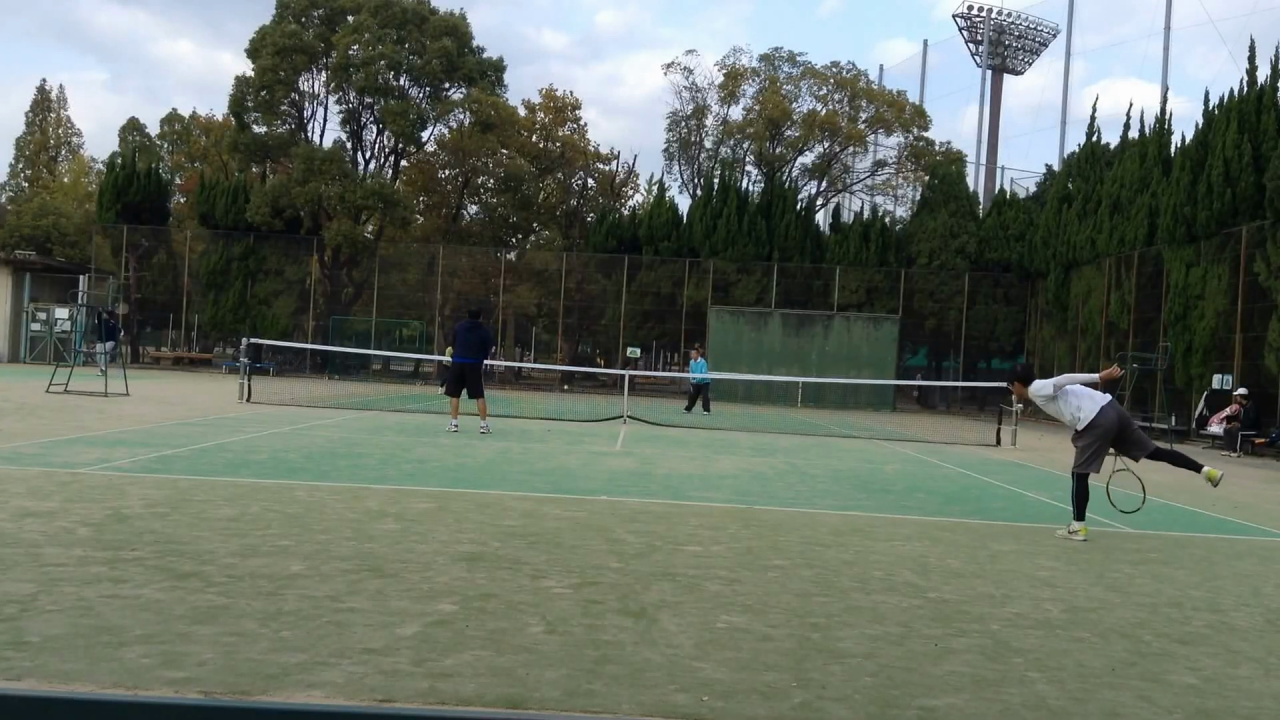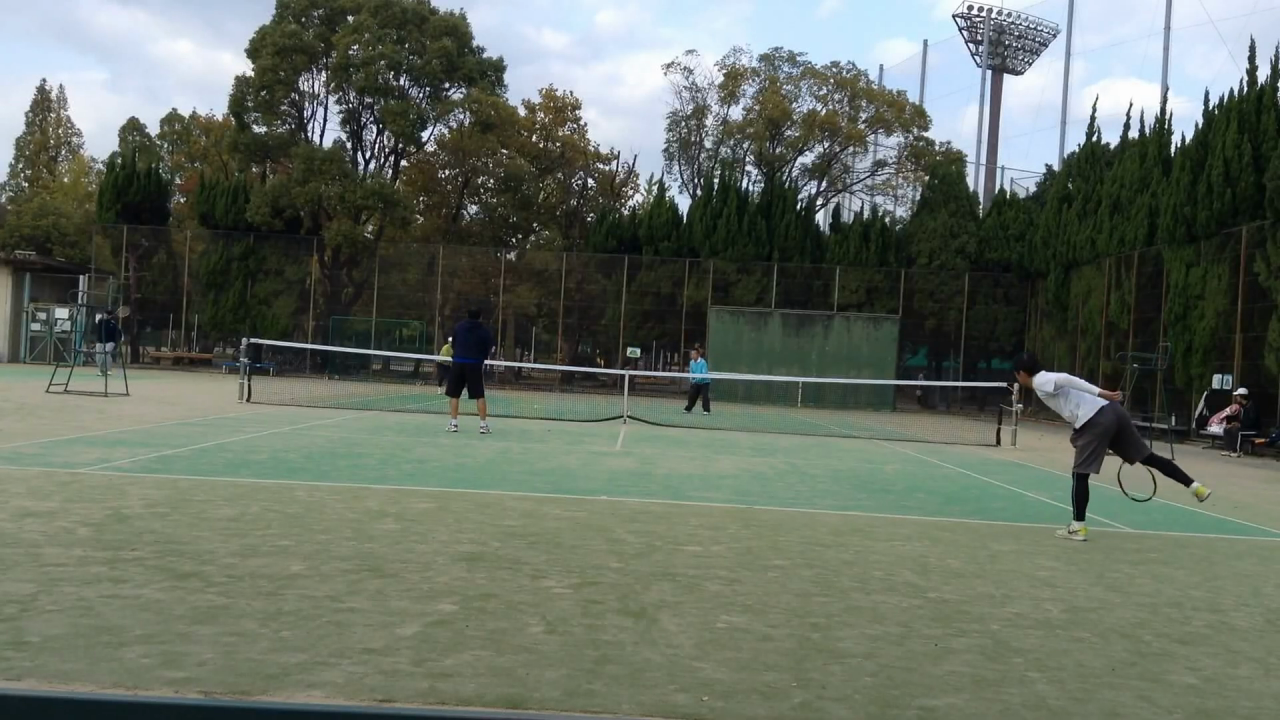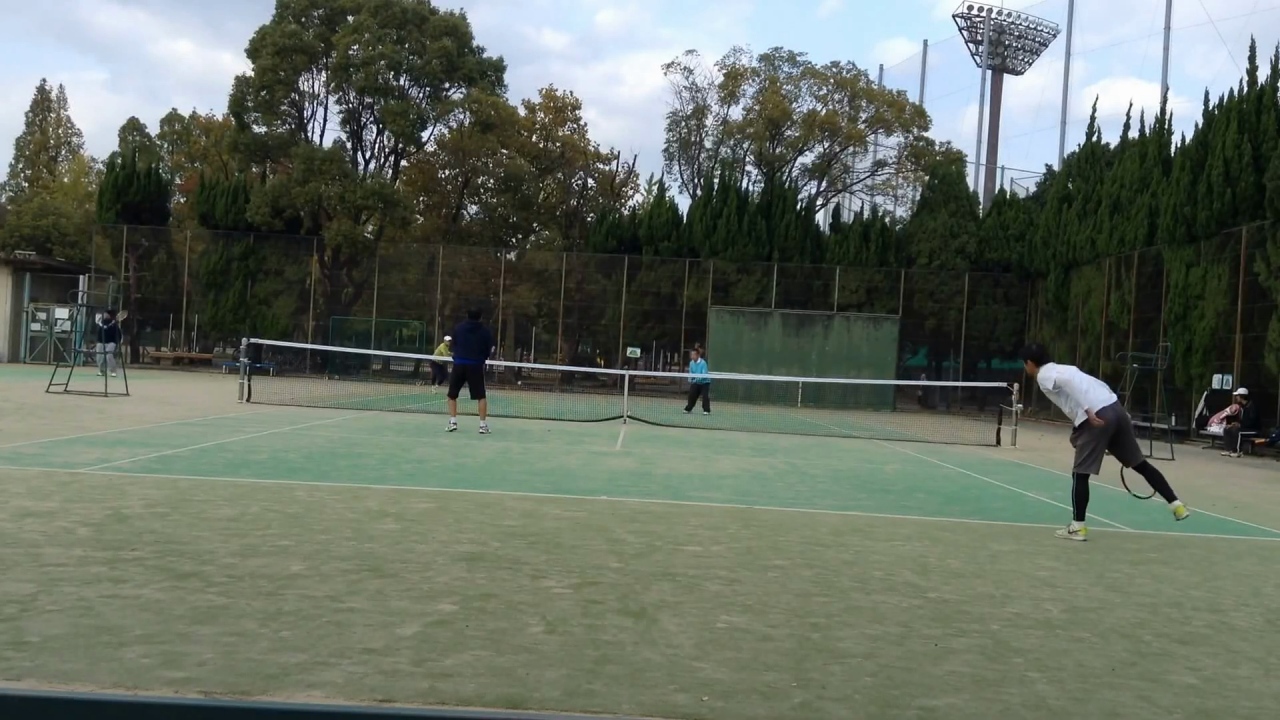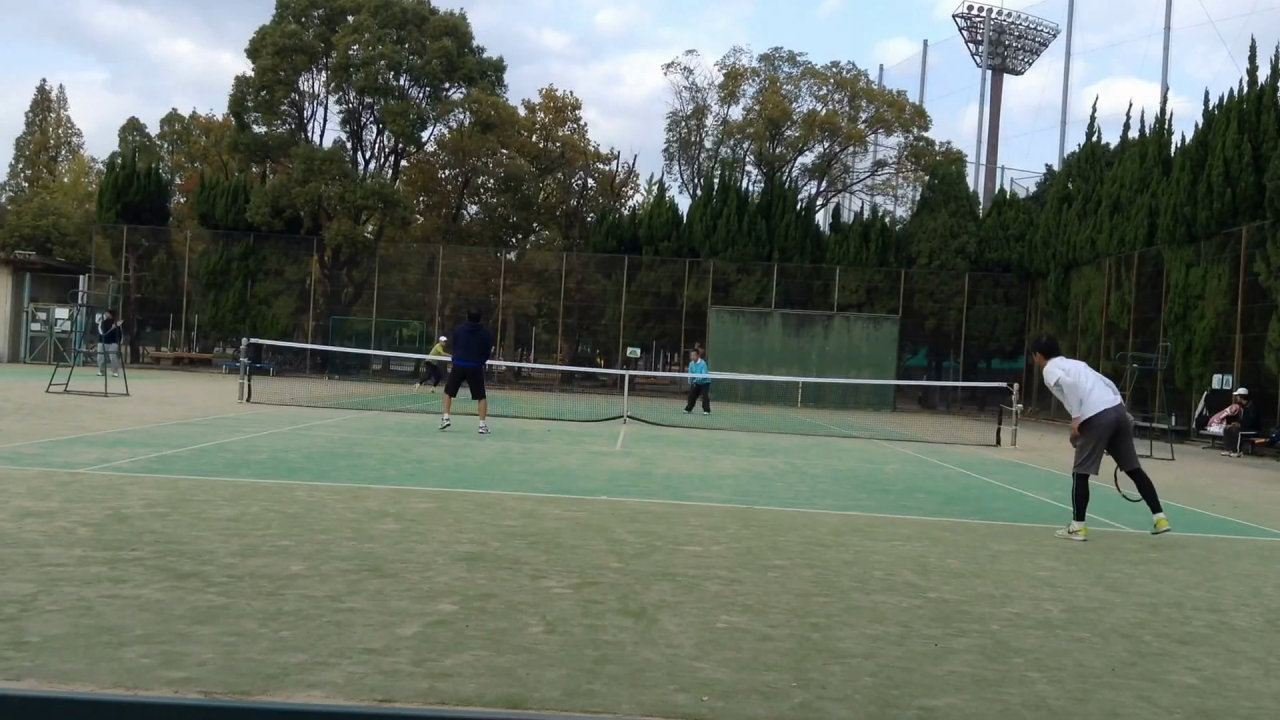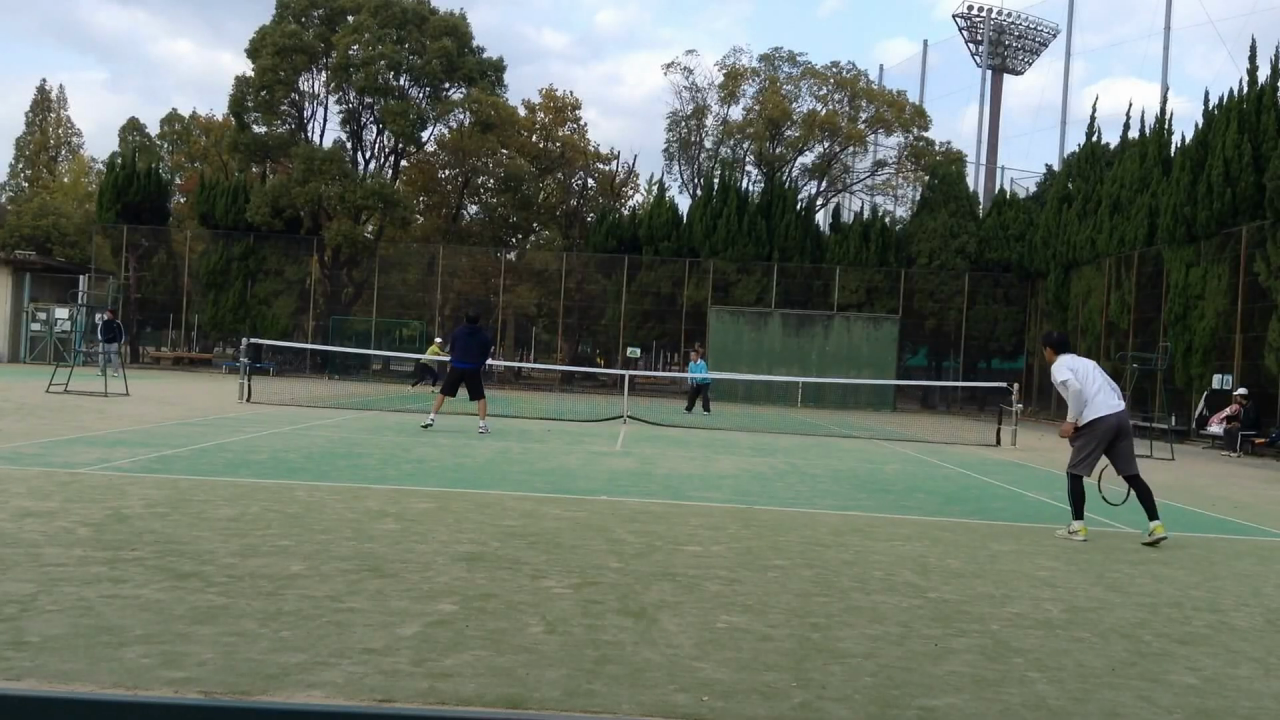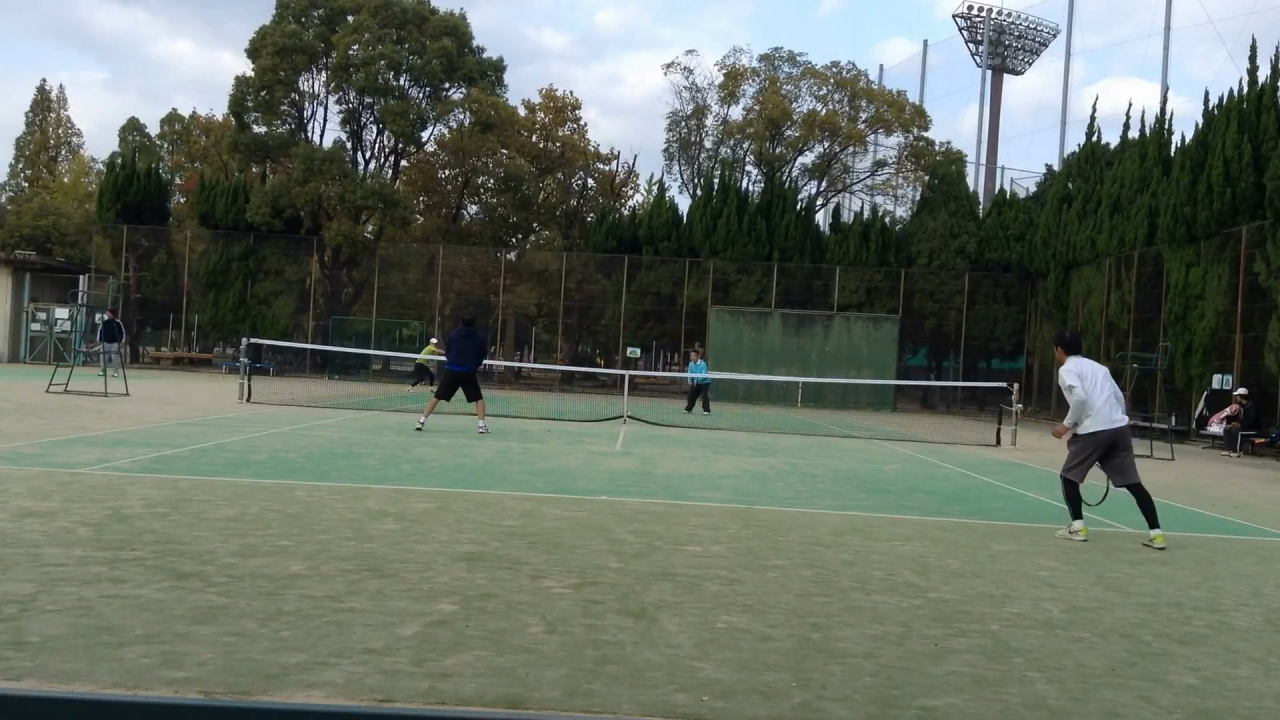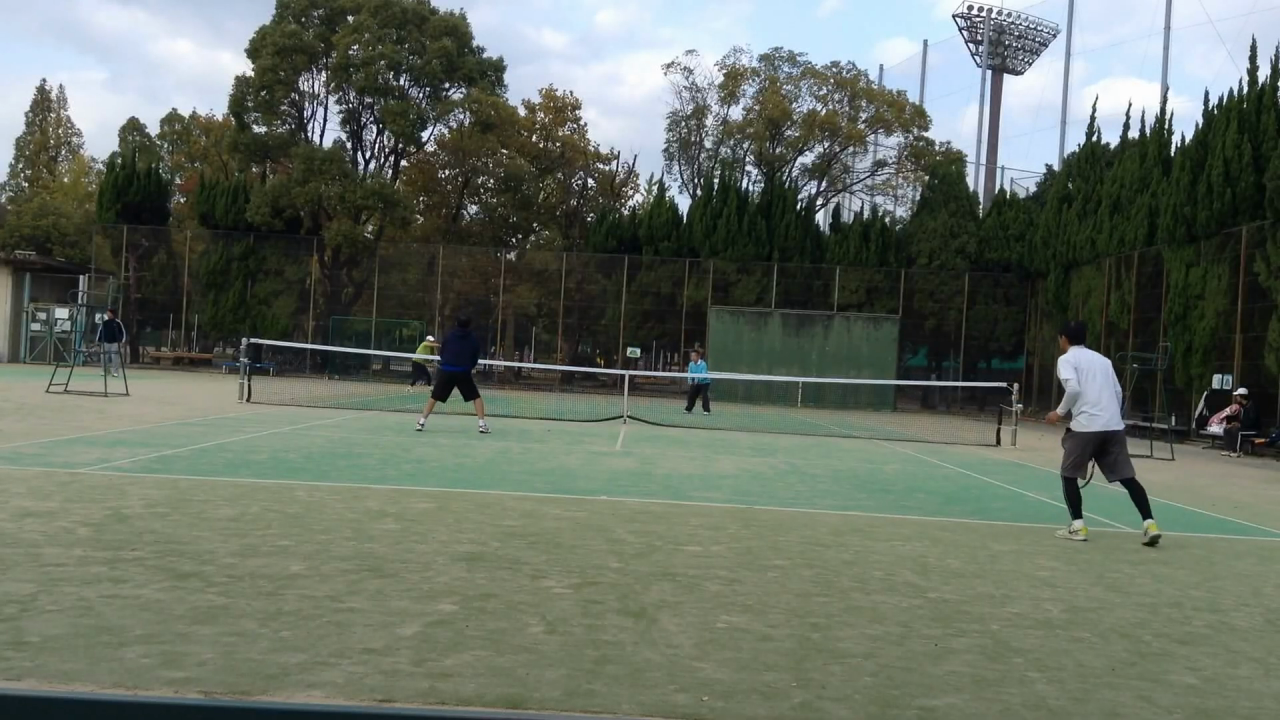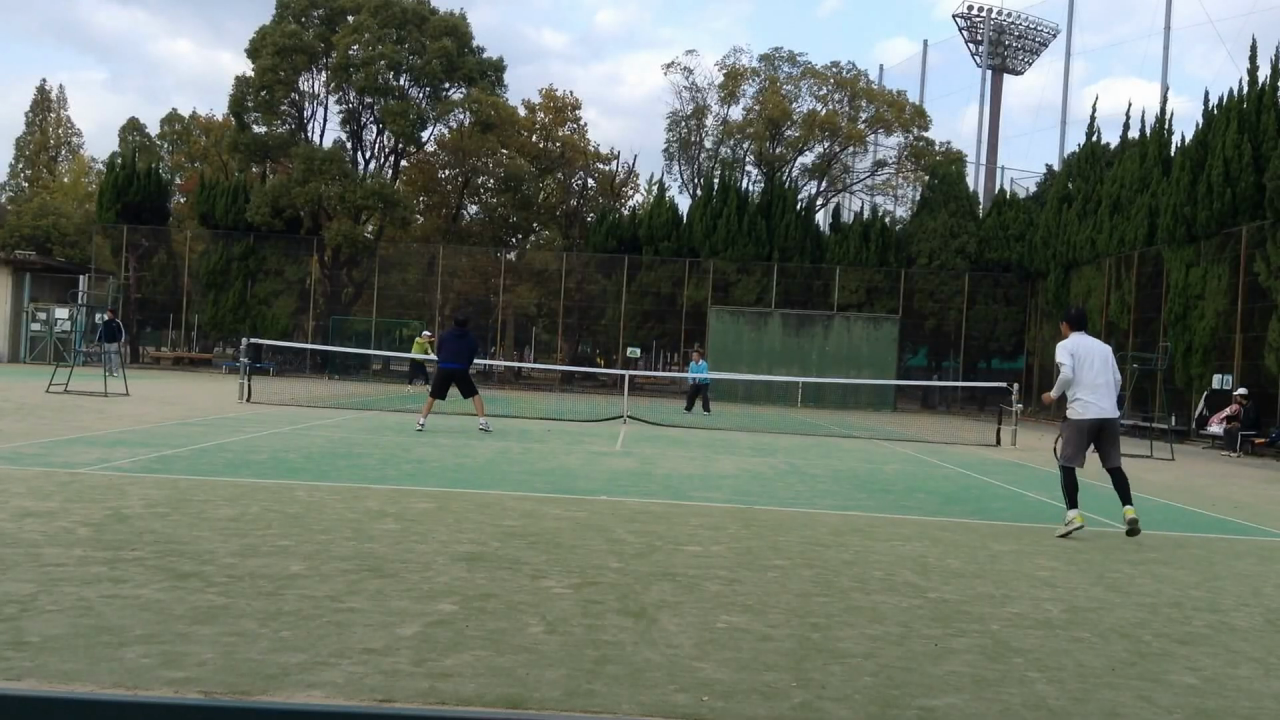
dt=0.1s
person 1, frame 1
left shoulder: (1037, 389)
right shoulder: (1045, 385)
left elbow: (1067, 378)
left wrist: (1098, 377)
left hip: (1096, 421)
right hip: (1113, 410)
left knee: (1080, 473)
right knee: (1153, 451)
left ankle: (1078, 527)
right ankle: (1206, 471)
person 1, frame 2
left shoulder: (1040, 382)
right shoulder: (1049, 379)
left elbow: (1068, 380)
left wrist: (1100, 394)
left hip: (1094, 419)
right hip: (1113, 410)
left knee: (1081, 473)
right knee: (1147, 457)
left ankle: (1078, 527)
right ankle: (1195, 486)
person 1, frame 3
left shoulder: (1043, 376)
right shoulder: (1066, 368)
left elbow: (1067, 382)
right elbow: (1102, 386)
left wrist: (1088, 411)
left hip: (1095, 418)
right hip: (1114, 409)
left knee: (1081, 473)
right knee: (1140, 463)
left ankle: (1078, 527)
right ankle: (1176, 505)
person 1, frame 4
left shoulder: (1050, 369)
right shoulder: (1078, 363)
left elbow: (1069, 384)
right elbow: (1110, 384)
left wrist: (1076, 418)
right wrist: (1123, 412)
left hip: (1094, 418)
right hip: (1116, 410)
left knee: (1081, 473)
right knee: (1133, 469)
left ankle: (1077, 527)
right ankle: (1160, 518)
person 1, frame 5
left shoulder: (1059, 366)
right shoulder: (1088, 362)
left elbow: (1075, 388)
right elbow: (1115, 389)
left wrist: (1071, 421)
left hip: (1095, 421)
right hip: (1119, 416)
left knee: (1075, 473)
right knee: (1132, 476)
left ankle: (1077, 527)
right ankle: (1156, 526)
person 1, frame 6
left shoulder: (1067, 369)
right shoulder: (1098, 367)
left elbow: (1080, 397)
right elbow: (1119, 397)
left wrist: (1067, 424)
left hip: (1093, 430)
right hip: (1120, 428)
left knee: (1069, 476)
right knee: (1133, 483)
left ankle: (1078, 527)
right ankle: (1156, 533)
person 1, frame 7
left shoulder: (1066, 359)
right shoulder: (1103, 360)
left elbow: (1073, 389)
right elbow: (1118, 392)
left wrist: (1060, 412)
left hip: (1085, 427)
right hip: (1114, 426)
left knee: (1069, 475)
right knee: (1127, 478)
left ankle: (1077, 526)
right ankle: (1150, 525)
person 1, frame 8
left shoulder: (1066, 345)
right shoulder: (1104, 347)
left elbow: (1067, 375)
right elbow: (1117, 380)
left wrist: (1054, 395)
left hip: (1081, 414)
right hip: (1110, 415)
left knee: (1067, 465)
right knee: (1114, 467)
left ankle: (1073, 515)
right ankle: (1129, 511)
